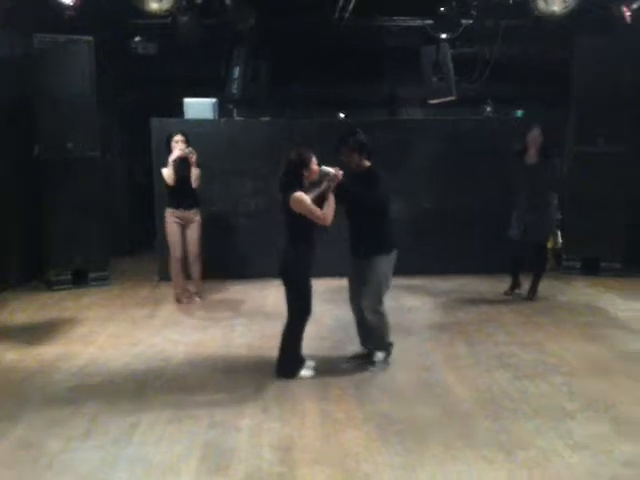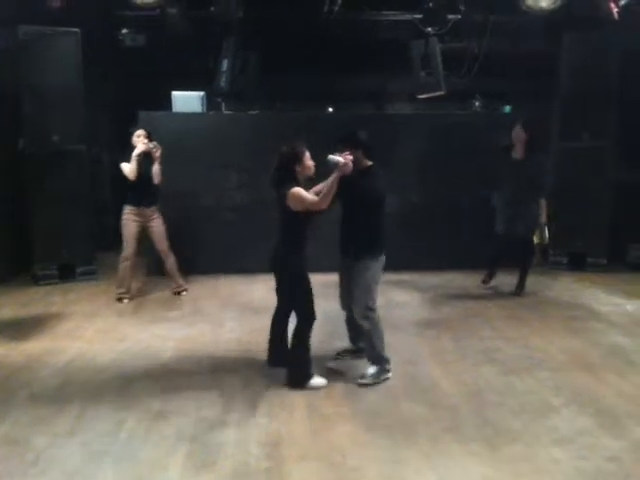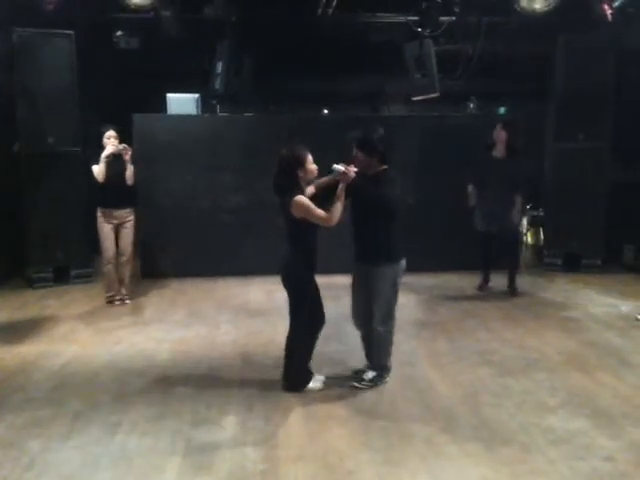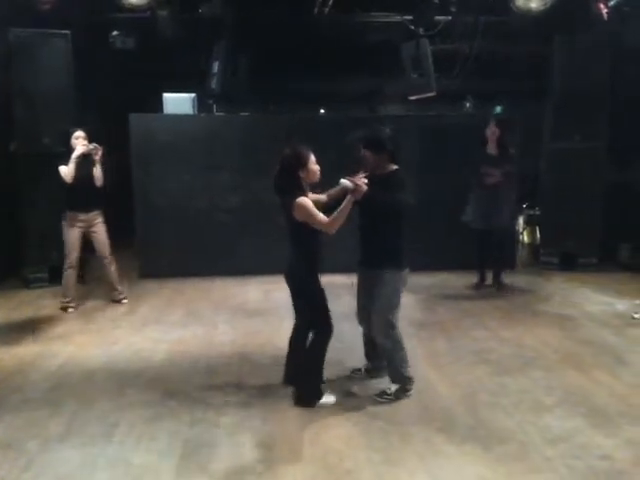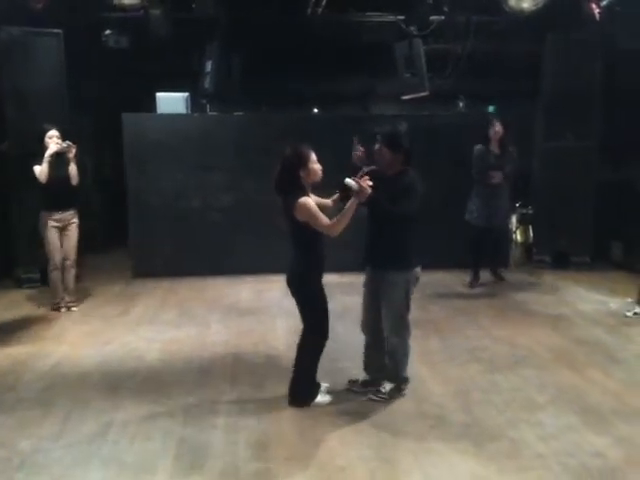
dt=0.5s
person 1, frame 1
left shoulder: (375, 179)
right shoulder: (350, 180)
left elbow: (372, 203)
right elbow: (334, 205)
left wrist: (343, 186)
left hip: (380, 252)
right hip: (359, 251)
left knee: (371, 304)
right knee: (357, 304)
left ankle: (384, 347)
right ankle: (370, 347)
person 1, frame 2
left shoulder: (372, 177)
right shoulder: (352, 176)
left elbow: (370, 195)
right elbow: (332, 196)
left wrist: (347, 175)
left hip: (369, 254)
right hip: (350, 251)
left knee: (364, 308)
right knee: (349, 304)
left ankle: (381, 364)
right ankle: (358, 345)
person 1, frame 3
left shoulder: (387, 181)
right shoulder: (362, 178)
left elbow: (385, 203)
left wrist: (353, 183)
left hip: (387, 261)
right hip: (364, 259)
left knee: (381, 318)
right knee: (362, 317)
left ankle: (380, 370)
right ankle: (373, 364)
person 1, frame 4
left shoulder: (397, 181)
right shoulder: (372, 179)
left elbow: (397, 206)
left wrist: (365, 194)
left hip: (390, 266)
right hip: (370, 261)
left knee: (384, 324)
right knee: (367, 319)
left ankle: (402, 381)
right ankle: (375, 364)
person 1, frame 5
left shoulder: (410, 182)
right shoulder: (377, 176)
left elbow: (397, 216)
left wrist: (370, 196)
left hip: (400, 268)
right hip: (376, 264)
left knee: (395, 327)
right knee: (371, 325)
left ankle: (397, 381)
right ankle: (375, 377)
person 2, frame 1
left shoulder: (297, 193)
right shoulder: (297, 197)
left elbow: (311, 200)
right elbow: (325, 219)
left wrist: (327, 185)
right wrist: (331, 188)
left hip: (298, 260)
right hip: (296, 262)
left knee: (301, 311)
right knee: (299, 313)
left ankle: (294, 359)
right ankle: (288, 366)
person 2, frame 2
left shoulder: (292, 189)
right shoulder: (293, 193)
left elbow: (313, 194)
right elbow: (321, 203)
left wrist: (335, 174)
right wrist: (338, 174)
left hip: (285, 258)
right hip: (290, 260)
left knee: (284, 307)
right knee: (306, 315)
left ankle: (278, 355)
right ankle: (301, 374)
person 2, frame 3
left shoulder: (296, 194)
right shoulder: (297, 201)
left elbow: (313, 187)
right elbow: (330, 220)
left wrist: (336, 177)
right wrist: (342, 187)
left hip: (299, 268)
right hip: (298, 271)
left knee: (313, 320)
right knee: (304, 323)
left ankle: (300, 372)
right ankle: (296, 379)
person 2, frame 4
left shoulder: (301, 196)
right shoulder: (299, 202)
left elbow: (325, 198)
right elbow: (330, 226)
left wrist: (347, 186)
right wrist: (352, 197)
left hip: (300, 271)
right hip: (304, 275)
left knee: (305, 323)
right knee: (323, 329)
left ankle: (294, 373)
right ankle: (309, 392)
person 2, frame 5
left shoulder: (304, 197)
right shoulder: (301, 203)
left elbow: (329, 204)
right elbow: (332, 228)
right wrist: (357, 199)
left hip: (305, 274)
right hip: (305, 277)
left knee: (315, 329)
right knee: (316, 332)
left ankle: (307, 383)
right ankle: (302, 393)
person 3, frame 1
left shoulder: (191, 162)
right shoulder: (167, 163)
left elbow: (195, 184)
right elbow: (170, 181)
left wrist: (193, 164)
right wrist: (172, 161)
left hip: (192, 213)
right hip: (173, 213)
left knee: (194, 254)
right knee: (176, 255)
left ankle: (196, 291)
right ankle: (180, 292)
person 3, frame 2
left shoulder: (150, 158)
right shoulder: (126, 159)
left elbow: (156, 180)
right elbow: (131, 176)
left wrist: (156, 159)
right wrist: (135, 155)
left hip: (152, 211)
right hip: (132, 211)
left knee: (165, 249)
right knee: (128, 253)
left ankle: (179, 285)
right ankle: (123, 292)
person 3, frame 3
left shoulder: (123, 159)
right shoulder: (98, 160)
left elbow: (130, 182)
right elbow: (100, 178)
left wrist: (128, 161)
right wrist: (104, 157)
left hip: (127, 213)
right hip: (106, 214)
left knee: (126, 255)
right knee: (109, 256)
left ankle: (125, 293)
right ankle: (112, 294)
person 3, frame 4
left shoulder: (91, 161)
right shoulder: (65, 162)
left elbow: (99, 183)
right elbow: (68, 179)
left wrist: (97, 161)
right wrist: (74, 157)
left hip: (95, 215)
right hip: (73, 217)
left knee: (107, 255)
right knee: (71, 260)
left ankle: (118, 293)
right ankle: (68, 301)
person 3, frame 5
left shoulder: (66, 159)
right shoulder: (40, 161)
left elbow: (75, 181)
right elbow: (42, 179)
left wrist: (71, 159)
right wrist: (48, 156)
left hip: (70, 215)
right hip: (50, 216)
left knee: (70, 260)
right knee: (56, 261)
left ankle: (70, 299)
right ankle: (58, 301)
person 4, frame 1
left shoulder: (548, 163)
right shoulder: (519, 161)
left elbow: (552, 189)
right elbow: (516, 187)
left wrist: (552, 209)
left hip: (542, 213)
right hip: (521, 211)
left knee: (539, 249)
right knee: (517, 248)
left ankle: (534, 287)
right ankle: (515, 282)
person 4, frame 2
left shoulder: (535, 160)
right shoulder: (506, 157)
left elbow: (541, 188)
right elbow: (498, 184)
left wrist: (542, 212)
right wrist: (496, 204)
left hip: (526, 209)
right hip: (506, 207)
left knee: (525, 245)
right knee: (501, 242)
left ankle: (521, 282)
right ankle: (490, 272)
person 4, frame 3
left shoulder: (514, 158)
right shoulder: (486, 157)
left elbow: (519, 187)
right elbow: (473, 179)
left wrist: (517, 210)
right wrist: (471, 192)
left hip: (507, 208)
right hip: (486, 207)
left knee: (510, 243)
right knee: (486, 243)
left ankle: (512, 282)
right ankle: (485, 278)
person 4, frame 4
left shoulder: (507, 154)
left elbow: (510, 177)
right elbow: (475, 177)
left wrist: (491, 174)
right wrist: (496, 176)
left hip: (502, 201)
right hip: (481, 201)
left knee: (501, 240)
right knee: (481, 240)
left ankle: (497, 276)
right ankle: (481, 277)
person 4, frame 5
left shoulder: (508, 152)
right shoulder: (480, 150)
left elbow: (510, 172)
right elbow: (477, 174)
left wrist: (496, 175)
right wrist: (493, 177)
left hip: (501, 198)
right hip: (482, 198)
left knee: (500, 235)
right knee: (478, 236)
left ankle: (495, 268)
right ankle: (475, 274)
